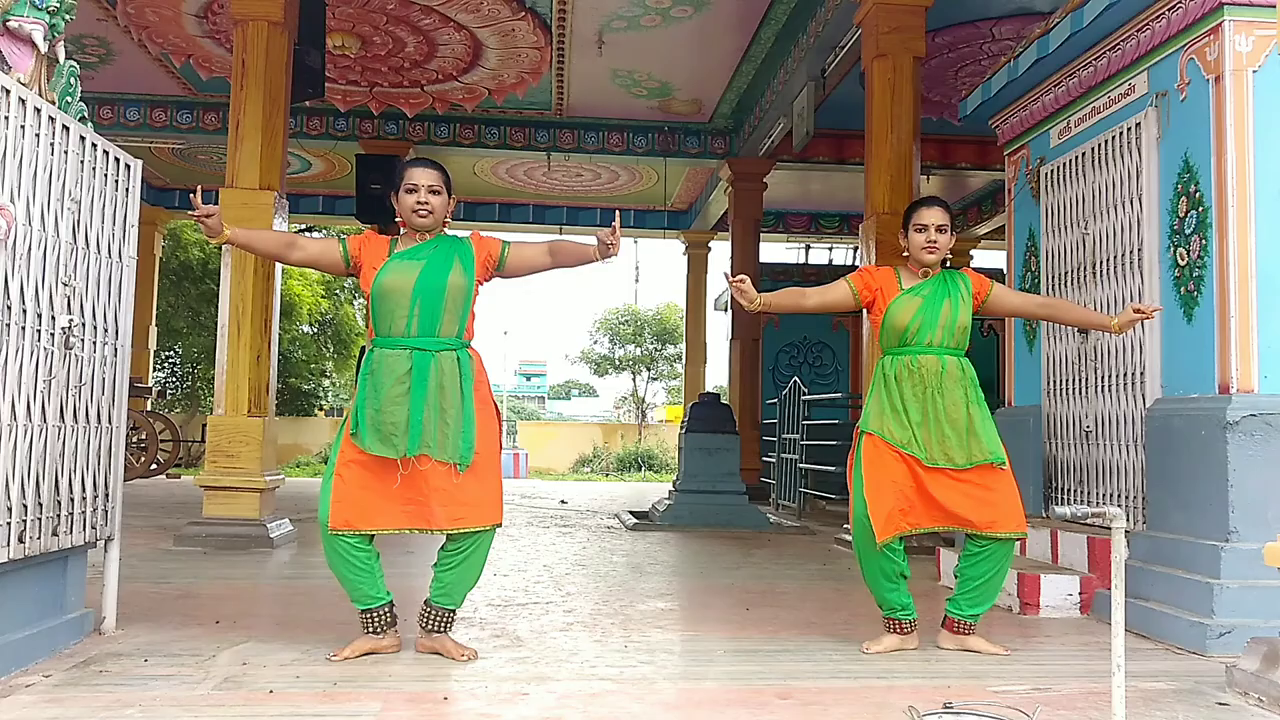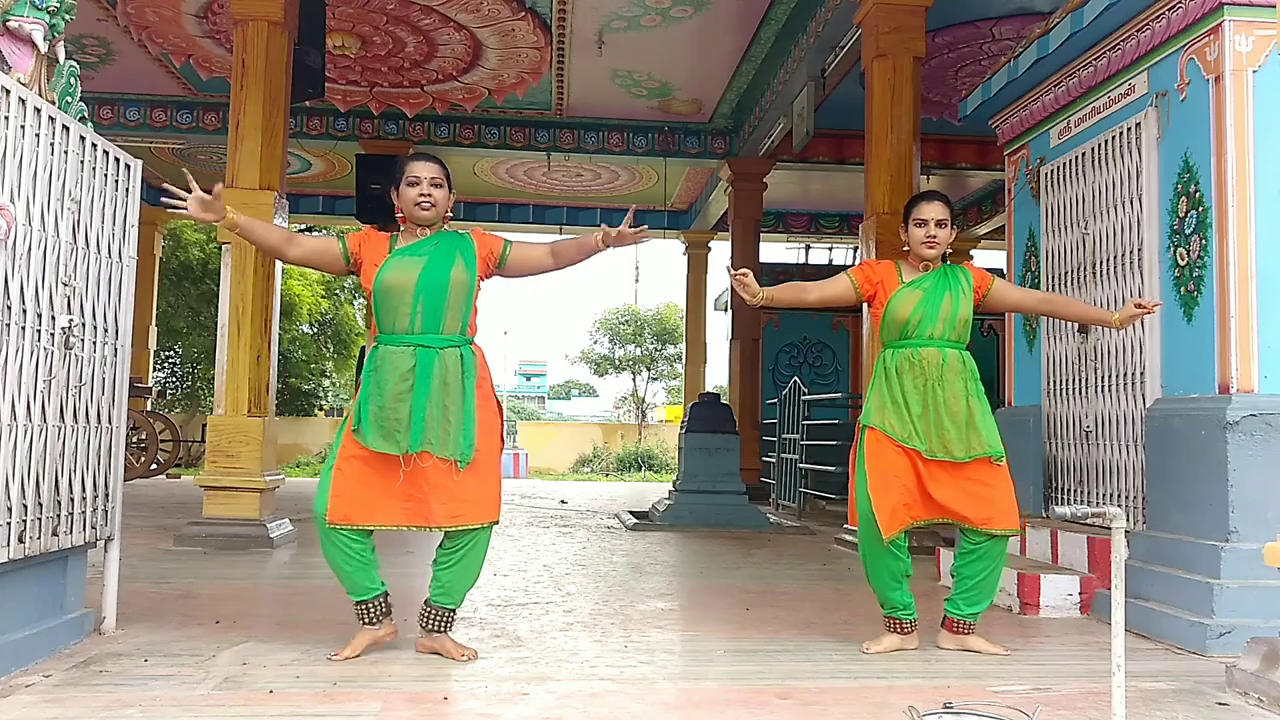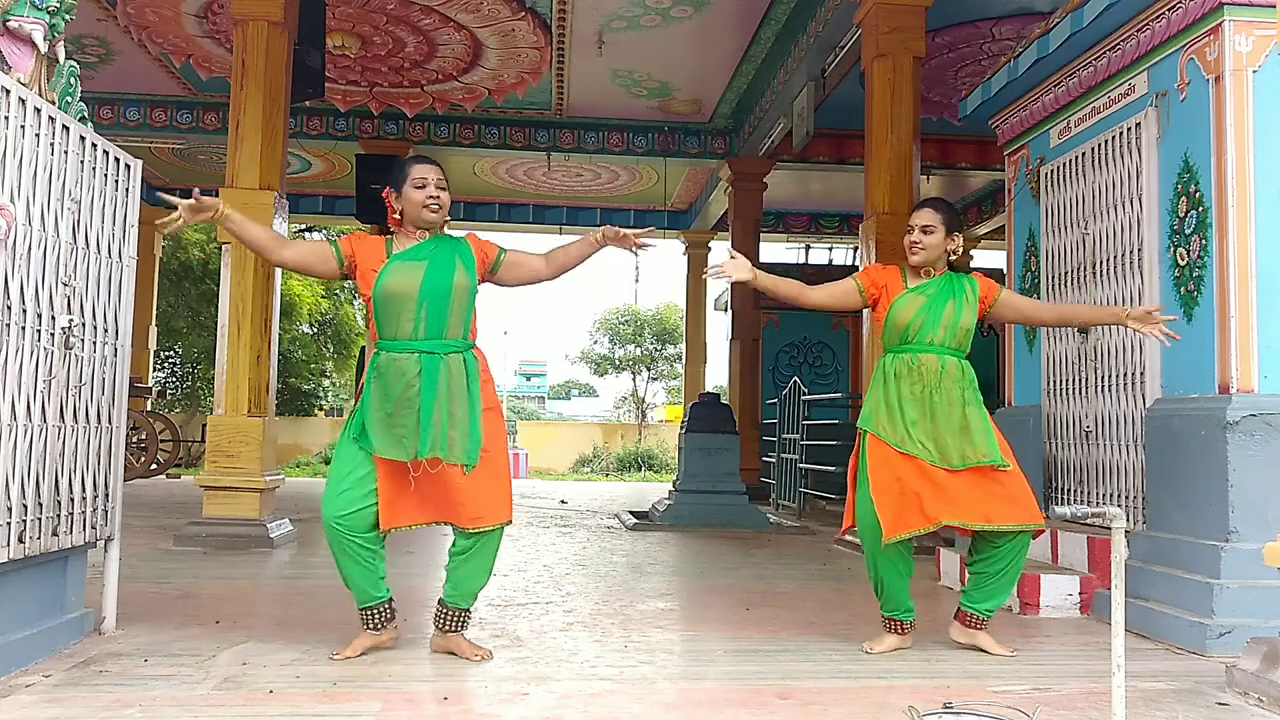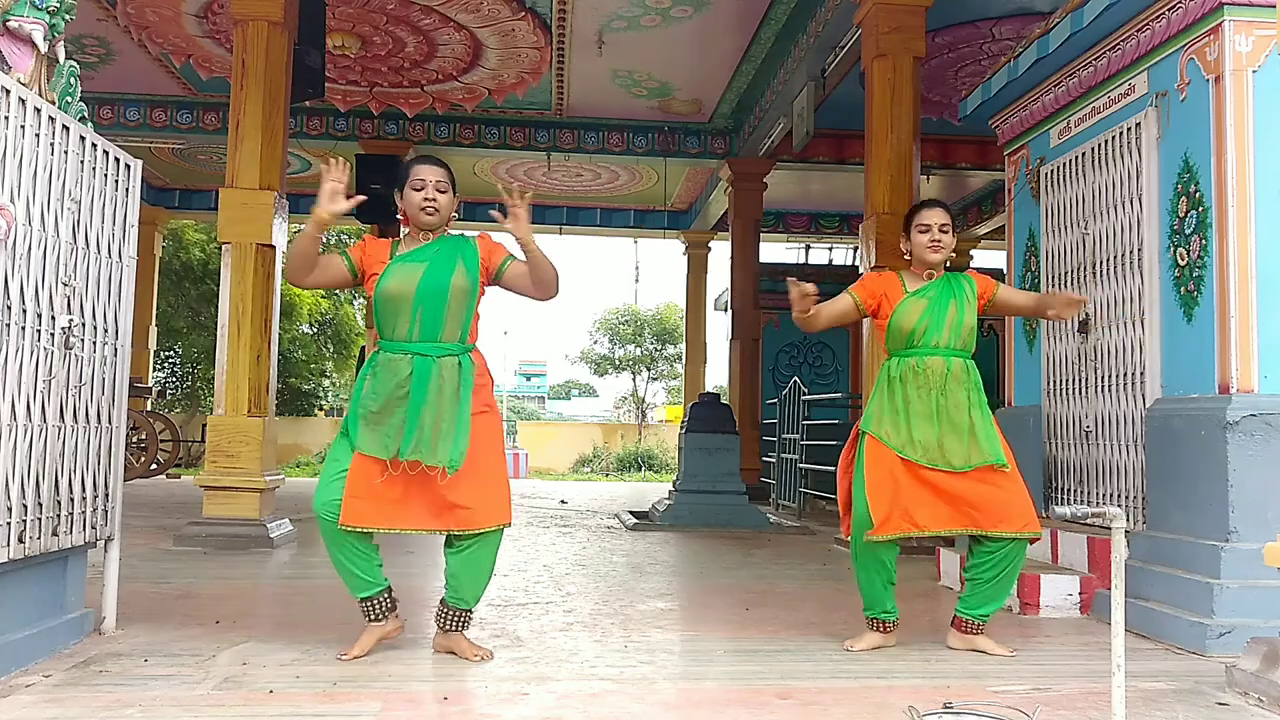
dt=0.5s
person 1, frame 1
left shoulder: (473, 251)
right shoulder: (370, 249)
left elbow: (548, 254)
right elbow: (294, 247)
left wrist: (595, 250)
right wrist: (227, 232)
left hip: (454, 396)
right hip: (384, 395)
left knee: (473, 514)
right knee: (342, 513)
left ankle: (435, 627)
right ankle: (379, 627)
person 1, frame 2
left shoulder: (475, 247)
right shoulder: (369, 246)
left elbow: (550, 254)
right elbow: (292, 245)
left wrist: (602, 240)
right wrist: (226, 217)
left hip: (457, 392)
right hip: (387, 392)
left knee: (468, 511)
right knee: (339, 507)
left ankle: (435, 626)
right ankle: (375, 618)
person 1, frame 3
left shoulder: (471, 251)
right shoulder: (365, 251)
left elbow: (544, 265)
right elbow: (283, 251)
left wrist: (602, 238)
right wrist: (220, 212)
left hip: (460, 396)
right hip: (387, 397)
left knee: (482, 515)
right knee: (345, 512)
left ankle: (450, 628)
right ankle: (379, 622)
person 1, frame 4
left shoulder: (477, 250)
right shoulder: (373, 253)
left elbow: (544, 288)
right elbow: (301, 273)
left wrist: (526, 241)
right wrist: (320, 219)
left hip: (458, 396)
right hip: (385, 396)
left knee: (475, 514)
right knee: (334, 506)
left ankle: (452, 627)
right ankle: (381, 614)
person 2, frame 1
left shoulder: (968, 285)
right shoulder: (876, 281)
left elbow: (1040, 306)
right elbow: (810, 297)
left wrist: (1113, 322)
right wrist: (759, 301)
left hip: (958, 415)
right hip: (894, 413)
left knee: (997, 518)
right knee: (874, 519)
left ankle: (960, 624)
right ankle: (900, 625)
person 2, frame 2
left shoulder: (970, 279)
right shoulder: (877, 274)
left elbow: (1042, 301)
right elbow: (812, 292)
left wrist: (1114, 318)
right wrist: (761, 295)
left hip: (957, 407)
right hip: (895, 407)
left knee: (988, 514)
right knee: (880, 513)
left ankle: (960, 625)
right ankle: (900, 624)
person 2, frame 3
left shoulder: (974, 289)
right shoulder: (882, 280)
left elbow: (1047, 312)
right elbow: (812, 296)
left wrist: (1126, 317)
right wrist: (755, 277)
left hip: (958, 414)
right hip: (895, 414)
left knee: (1011, 515)
right knee: (882, 518)
left ankle: (972, 620)
right ankle: (899, 625)
person 2, frame 4
left shoulder: (972, 286)
right shoulder: (880, 285)
left elbow: (1037, 303)
right elbow: (815, 320)
left wrist: (1054, 305)
right wrist: (804, 308)
left hip: (961, 415)
right hip: (897, 415)
left knee: (1009, 520)
right knee: (871, 515)
left ankle: (968, 625)
right ankle: (880, 623)
